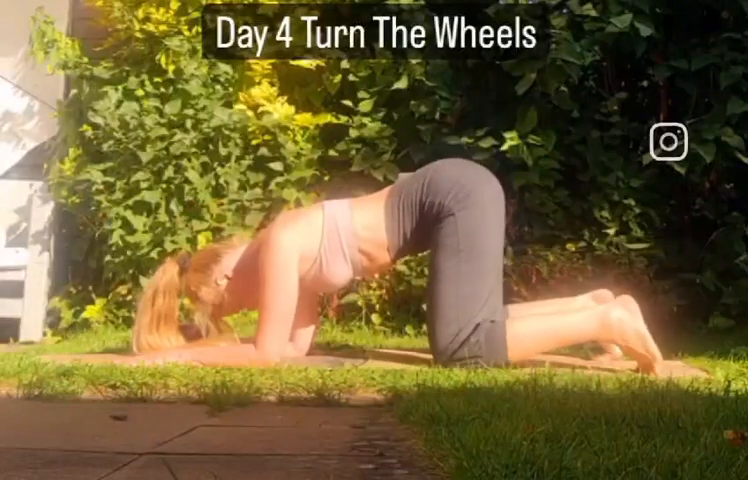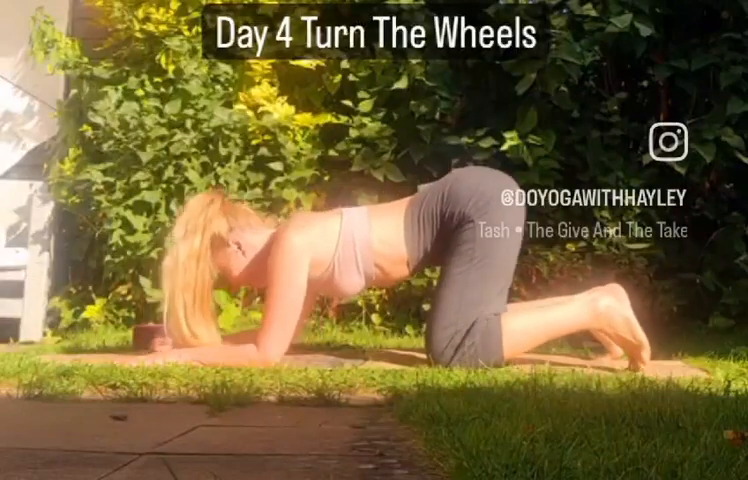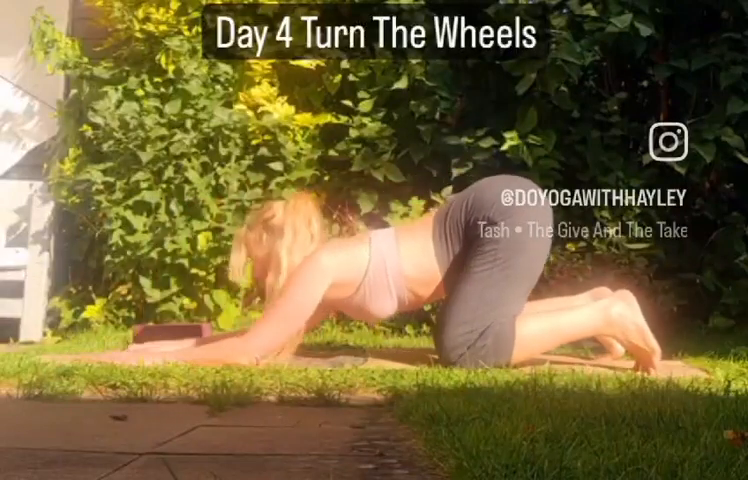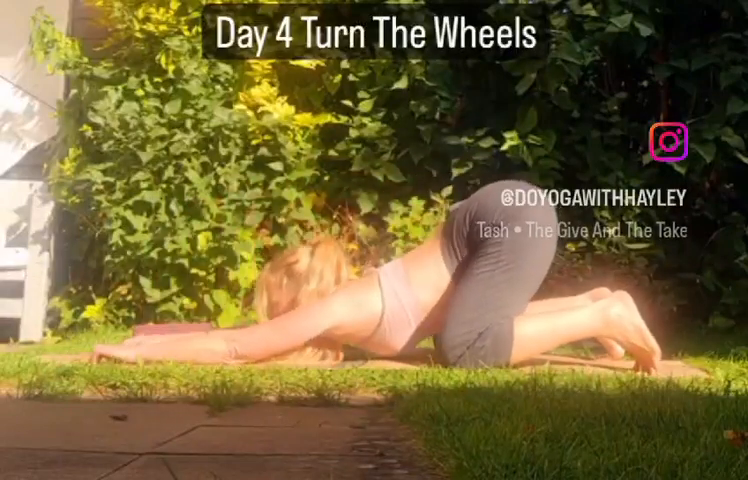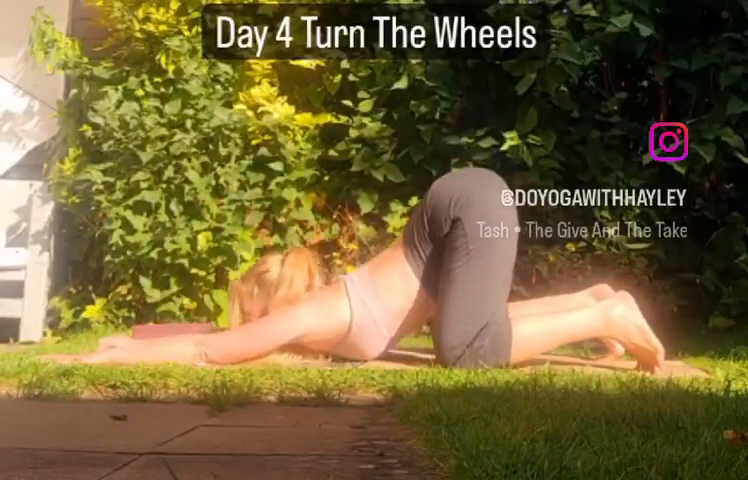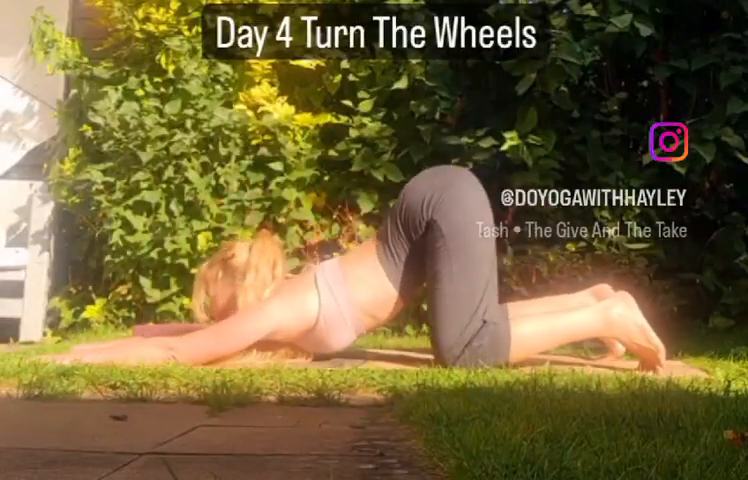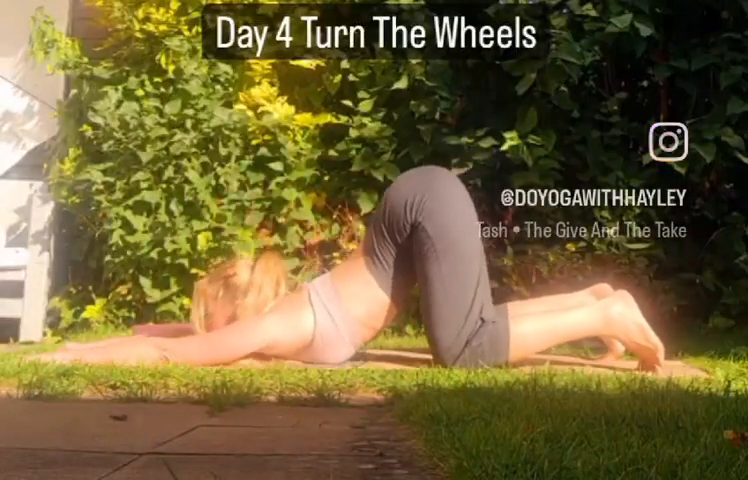
dt=0.7s
person 1, frame 1
left shoulder: (277, 249)
right shoulder: (295, 259)
left elbow: (267, 354)
right elbow: (294, 346)
left wrist: (184, 356)
right wrist: (203, 341)
left hip: (458, 193)
right hip: (456, 194)
left knee: (460, 344)
right knee: (468, 321)
left ankle: (608, 321)
right ankle: (589, 303)
person 1, frame 2
left shoulder: (290, 247)
right shoulder: (294, 245)
left elbow: (266, 354)
right elbow: (276, 334)
left wrist: (187, 355)
right wrist: (190, 341)
left hip: (481, 203)
right hip: (476, 199)
left knee: (452, 349)
right knee: (473, 328)
left ankle: (595, 310)
right ankle: (594, 300)
person 1, frame 3
left shoulder: (317, 266)
right shoulder: (328, 271)
left elbow: (248, 352)
right elbow: (255, 339)
left wrist: (158, 360)
right wrist: (172, 345)
left hip: (509, 212)
right hip: (498, 212)
left knee: (464, 347)
right knee: (475, 324)
left ankle: (605, 315)
right ankle: (592, 302)
person 1, frame 4
left shoulder: (335, 309)
right shoulder: (345, 303)
left elbow: (234, 346)
right elbow: (242, 331)
left wrist: (141, 352)
right wrist: (159, 337)
left hip: (513, 217)
right hip: (504, 216)
left knee: (463, 348)
right knee: (482, 325)
left ankle: (603, 318)
right ankle: (594, 302)
person 1, frame 5
left shoulder: (308, 317)
right shoulder: (315, 312)
left elbow: (208, 350)
right elbow: (216, 334)
left wrist: (124, 356)
right wrist: (137, 338)
left hip: (470, 204)
right hip: (462, 206)
left knee: (466, 350)
right knee: (476, 327)
left ankle: (605, 316)
right ankle: (594, 299)
person 1, frame 6
left shoulder: (277, 310)
right shoulder: (285, 302)
left elbow: (179, 352)
right elbow: (201, 332)
left wrist: (96, 355)
right wrist: (136, 336)
left hip: (443, 201)
right hip: (442, 202)
left knee: (464, 351)
right knee: (472, 330)
left ankle: (604, 318)
right ankle: (594, 298)
person 1, frame 7
left shoulder: (270, 328)
right shoulder: (275, 313)
left elbow: (169, 353)
right elbow: (199, 333)
left wrist: (86, 353)
right wrist: (134, 334)
left hip: (425, 202)
right hip: (422, 202)
left knee: (465, 351)
right knee: (474, 330)
left ankle: (603, 316)
right ankle: (593, 298)
